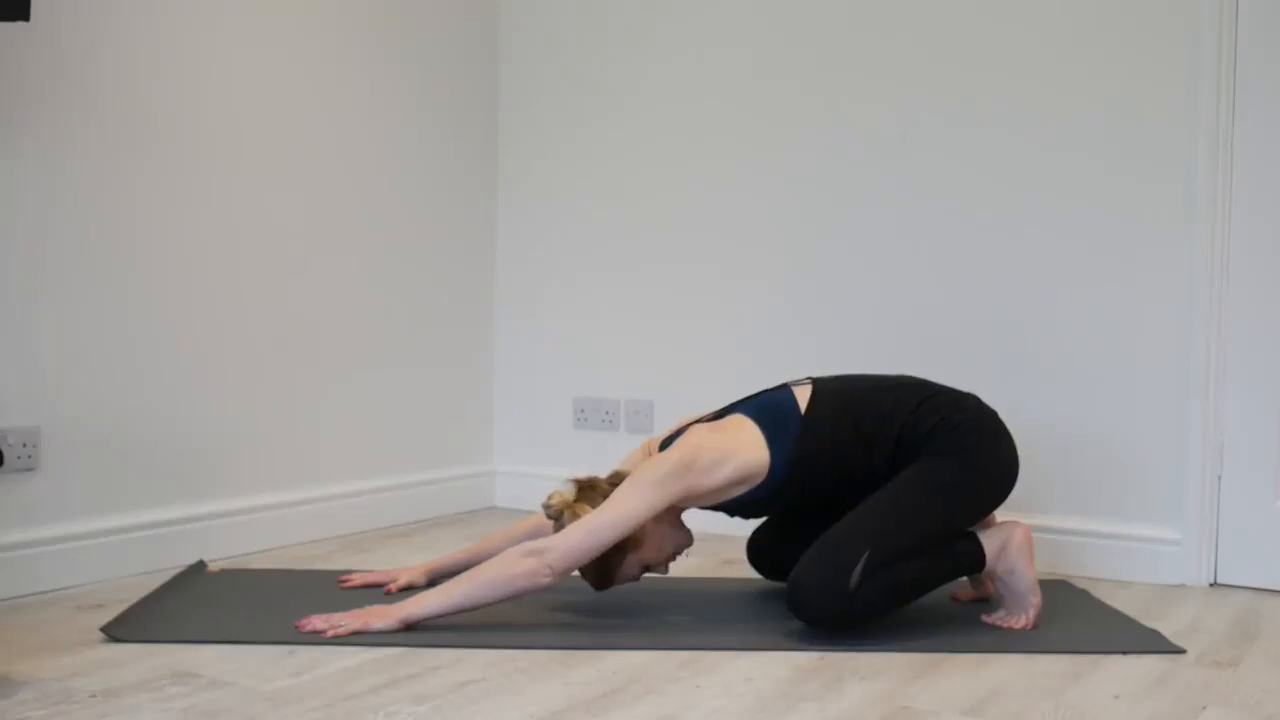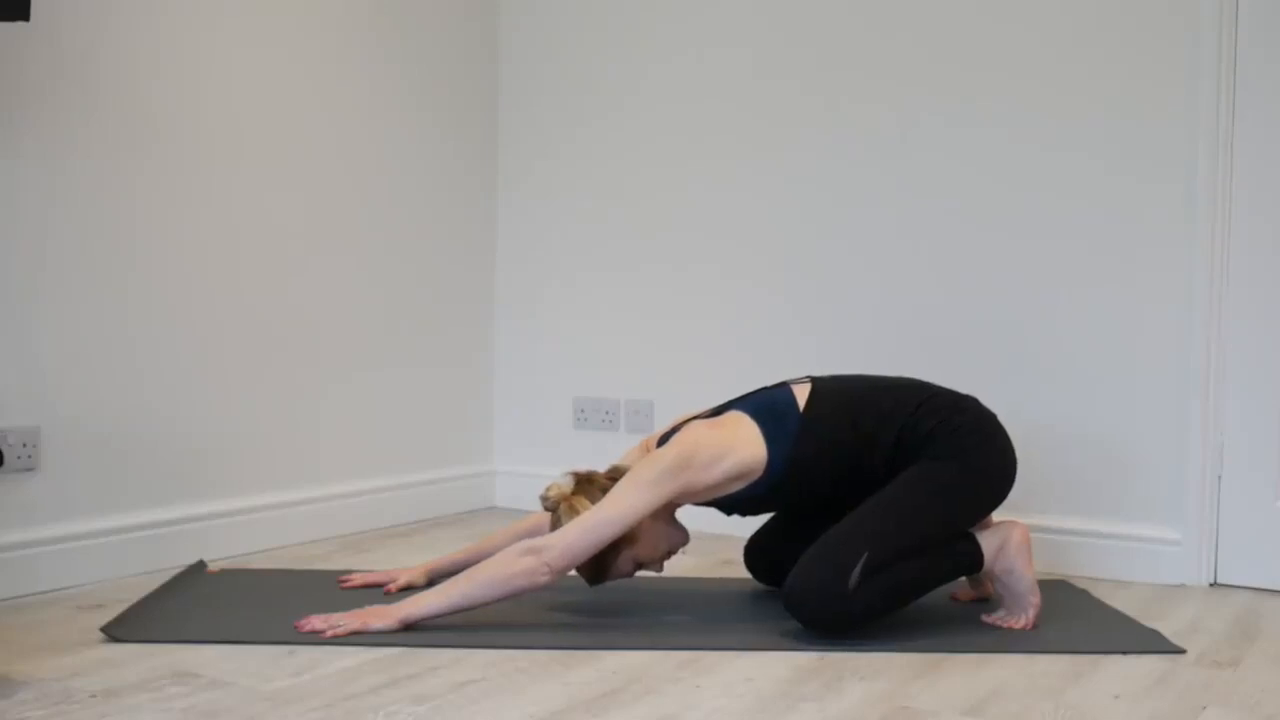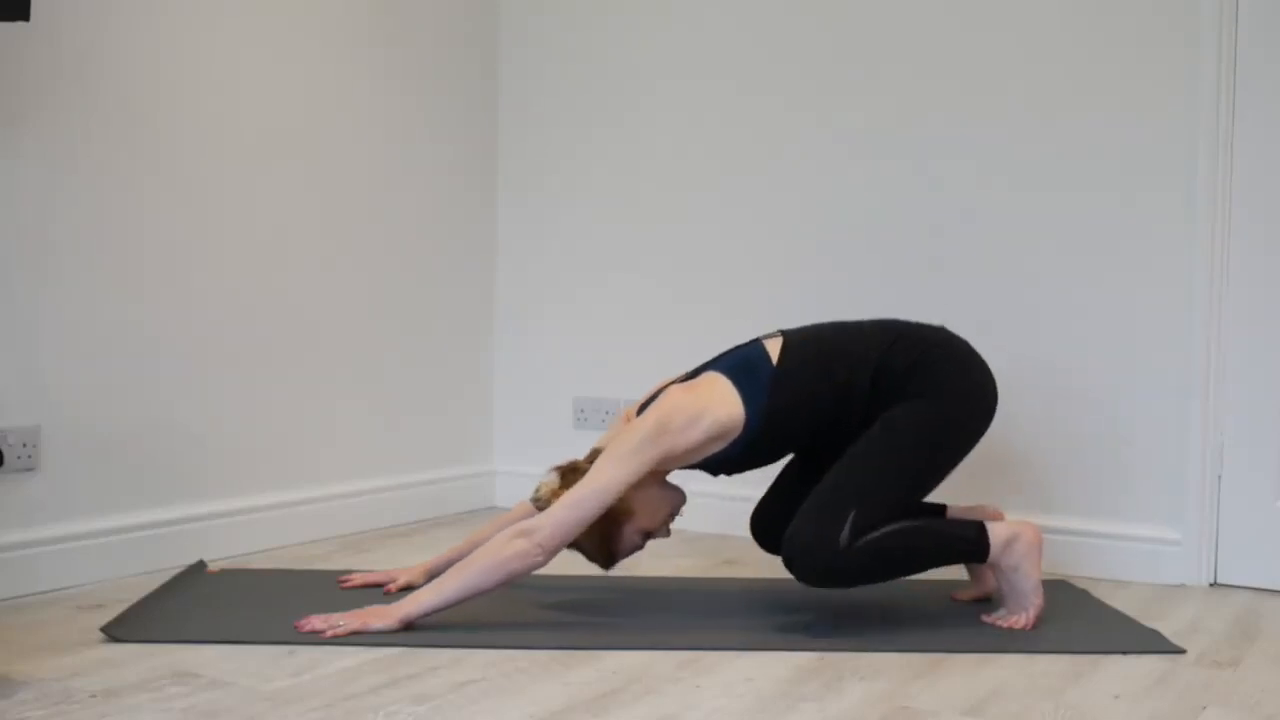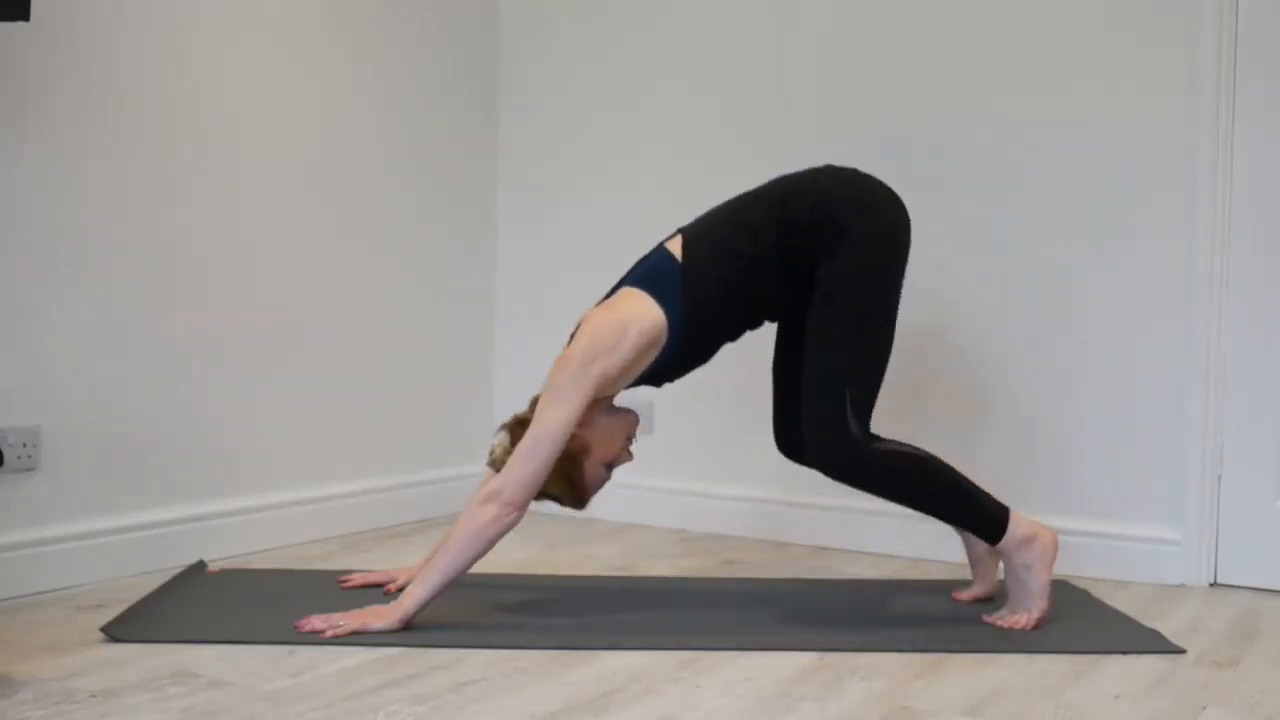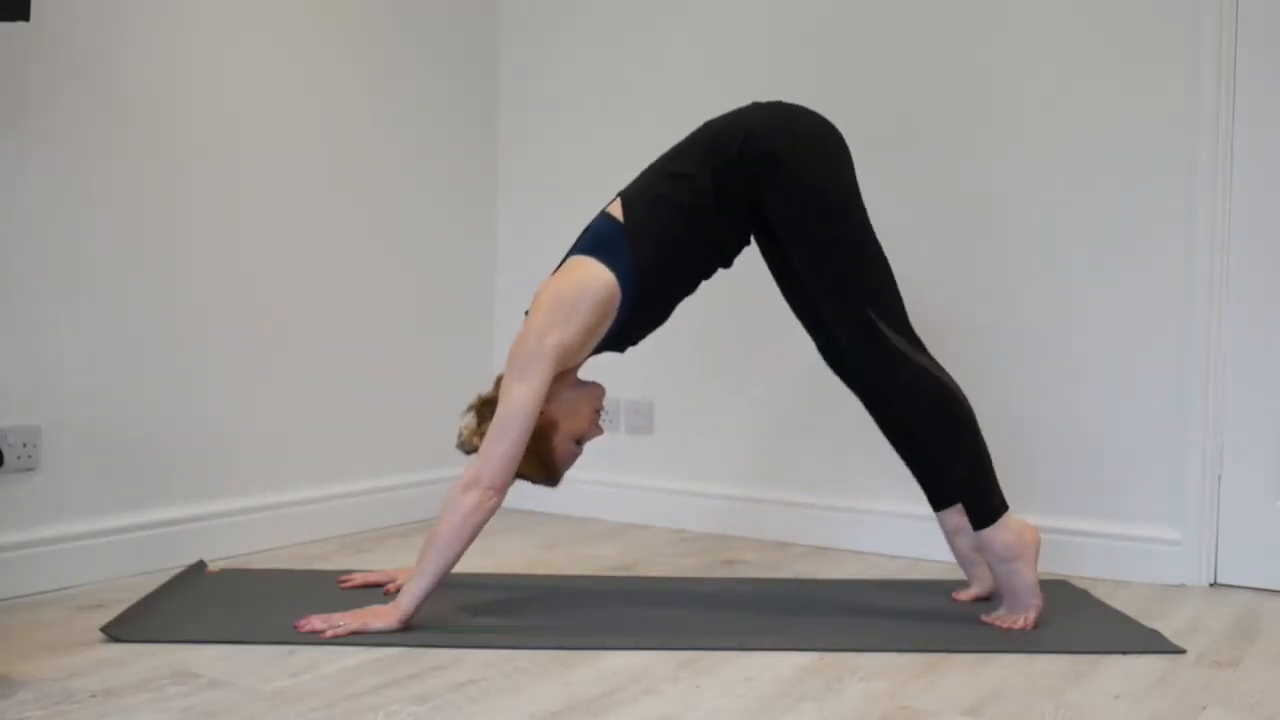
dt=1s
person 1, frame 1
left shoulder: (680, 471)
right shoulder: (660, 458)
left elbow: (541, 562)
right elbow: (549, 527)
left wrist: (401, 614)
right wrist: (429, 569)
left hip: (961, 441)
right hip: (906, 441)
left knee: (821, 596)
right knee: (774, 555)
left ankle: (992, 547)
right ankle: (956, 533)
person 1, frame 2
left shoulder: (679, 467)
right shoulder: (660, 454)
left elbow: (541, 560)
right elbow: (550, 523)
left wrist: (402, 614)
right wrist: (428, 570)
left hip: (959, 446)
right hip: (904, 446)
left knee: (819, 599)
right knee: (771, 561)
left ankle: (990, 550)
right ankle: (953, 534)
person 1, frame 3
left shoulder: (661, 434)
right shoulder: (647, 426)
left elbow: (535, 541)
right elbow: (538, 510)
left wrist: (402, 612)
right wrist: (423, 568)
left hip: (938, 381)
right hip: (891, 386)
left knee: (816, 553)
right knee: (776, 530)
left ankle: (1000, 541)
right ankle: (965, 523)
person 1, frame 4
left shoulder: (591, 366)
right shoulder: (592, 363)
left elbow: (502, 499)
right elbow: (504, 484)
left wrist: (401, 610)
right wrist: (419, 571)
left hip: (845, 223)
right hip: (813, 238)
left knee: (834, 442)
right knee: (800, 439)
left ankle: (1016, 538)
right ankle: (977, 527)
person 1, frame 5
left shoulder: (551, 340)
right shoulder: (554, 339)
left elbow: (484, 484)
right elbow: (485, 480)
left wrist: (401, 609)
right wrist: (420, 570)
left hip: (776, 154)
right hip: (756, 173)
left knee: (876, 349)
right knee: (855, 355)
left ankle: (999, 533)
right ankle: (971, 529)
